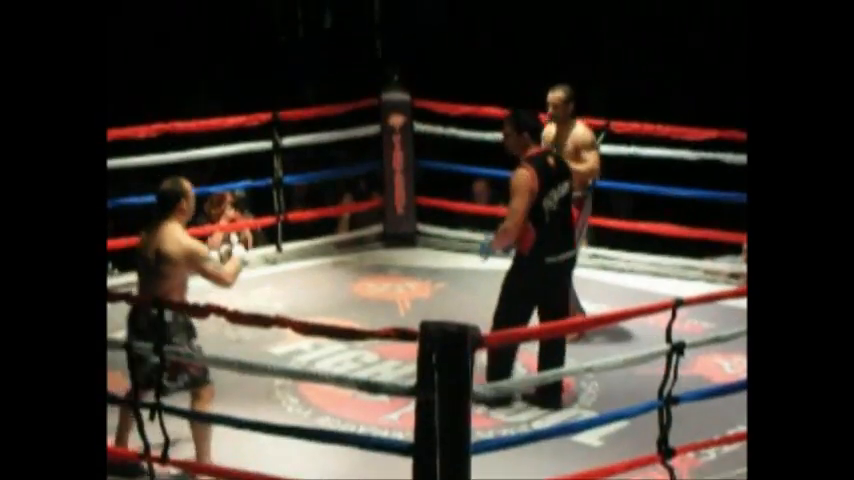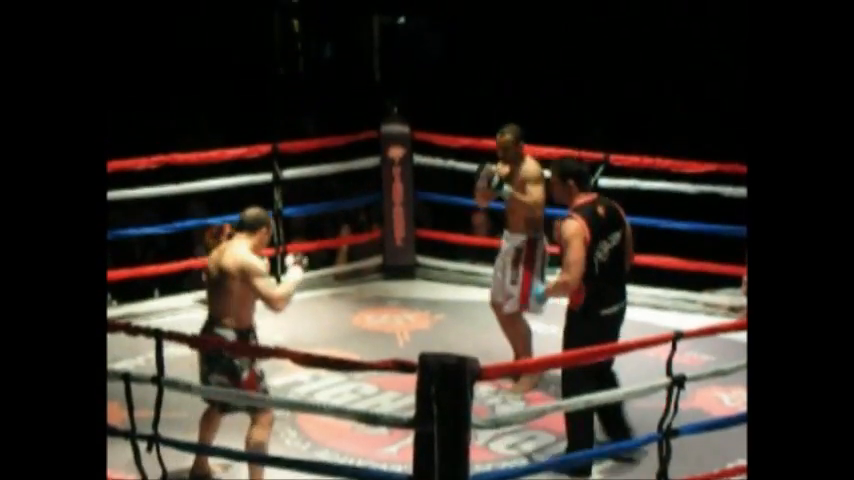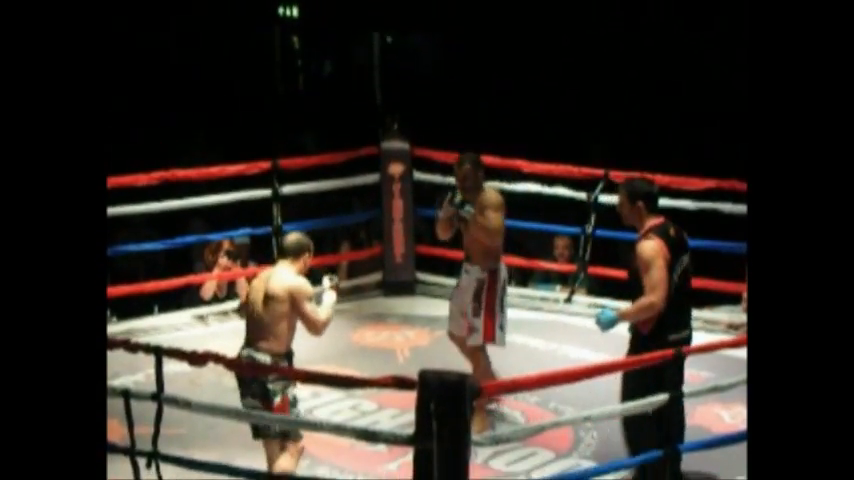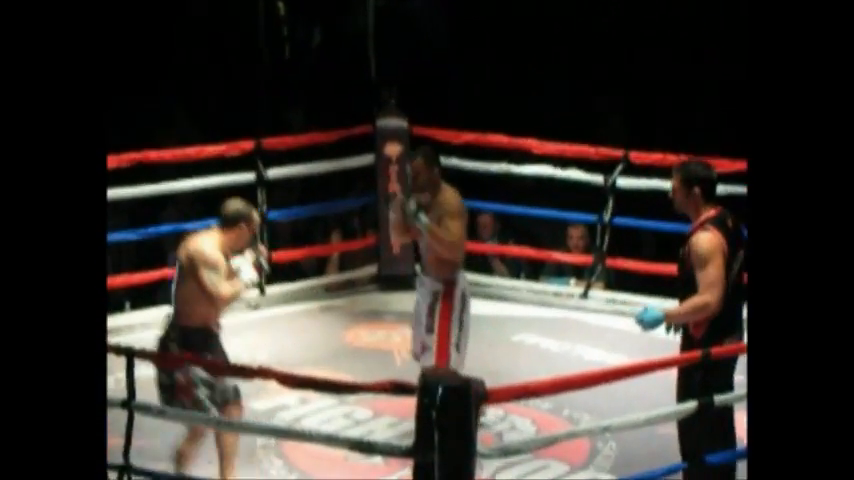
dt=0.7s
person 1, frame 1
left shoulder: (525, 173)
right shoulder: (560, 163)
left elbow: (512, 225)
left wrist: (492, 244)
left hip: (535, 261)
right hip: (564, 256)
left knee: (505, 323)
right knee: (554, 326)
right ankle: (550, 392)
person 1, frame 2
left shoulder: (574, 224)
right shoulder: (614, 209)
left elbow: (570, 280)
right elbow: (628, 256)
left wrist: (544, 291)
left hip: (588, 313)
right hip: (615, 306)
left knee: (577, 382)
right knee: (601, 374)
right ankle: (620, 438)
person 1, frame 3
left shoulder: (649, 245)
right shoulder: (675, 233)
left elbow: (654, 301)
left wrist: (617, 316)
left hip: (654, 339)
right hip: (680, 332)
left knee: (638, 410)
right knee: (670, 407)
person 1, frame 4
left shoulder: (704, 237)
right shoulder: (729, 224)
left elbow: (709, 301)
left wrist: (664, 316)
right wrist: (681, 314)
left hip: (706, 343)
right hip: (728, 337)
left knee: (696, 424)
right knee: (718, 419)
person 2, frame 1
left shoulder: (148, 235)
right shoulder: (188, 244)
right elbow: (225, 279)
right wrist: (238, 252)
left hip: (141, 317)
right hip: (169, 323)
left knee: (141, 385)
right knee: (203, 391)
left ankle: (122, 445)
right ankle: (202, 466)
person 2, frame 2
left shoulder: (218, 254)
right shoulder: (248, 261)
right elbow: (278, 302)
right wrist: (295, 272)
left hip: (212, 336)
right hip: (234, 342)
left knee: (217, 404)
right knee: (262, 416)
person 2, frame 3
left shoulder: (261, 279)
right shoulder: (296, 285)
left elbow: (243, 310)
right elbow: (318, 326)
right wrist: (330, 294)
left hip: (249, 361)
right hip: (269, 368)
left knee: (273, 430)
right knee: (292, 444)
left ankle: (275, 473)
person 2, frame 4
left shoulder: (213, 248)
right shoulder: (205, 249)
right elbow: (221, 297)
left wrist: (243, 264)
right wrist: (248, 275)
left hip: (205, 340)
right hip: (184, 344)
left knee: (232, 408)
right knee: (200, 427)
person 3, frame 1
left shoulder: (581, 136)
right shoulder: (549, 130)
left elbow: (593, 172)
left wrist: (562, 163)
left hip: (575, 201)
left ankle: (576, 313)
right ankle: (574, 313)
person 3, frame 2
left shoulder: (531, 171)
right shoulder: (502, 167)
left elbow: (536, 208)
right elbow: (482, 201)
left wrist: (505, 189)
right wrist: (482, 181)
left hip: (528, 244)
right hip: (510, 239)
left knee: (513, 311)
right knee: (498, 304)
left ankle: (530, 372)
right ankle: (521, 358)
person 3, frame 3
left shoulder: (492, 198)
right shoulder: (461, 196)
left elbow: (495, 236)
right elbow: (444, 234)
left wrist: (467, 210)
right wrist: (445, 210)
left hip: (488, 275)
right hip: (469, 271)
left knee: (476, 344)
right knee: (457, 334)
left ankle: (480, 412)
right ankle: (489, 381)
person 3, frame 4
left shoulder: (449, 202)
right shoulder: (419, 198)
left elbow: (454, 250)
right elbow: (400, 238)
left wrist: (420, 220)
right wrist: (396, 215)
left hip: (446, 287)
right hip: (427, 283)
left knee: (437, 365)
right knee: (426, 356)
